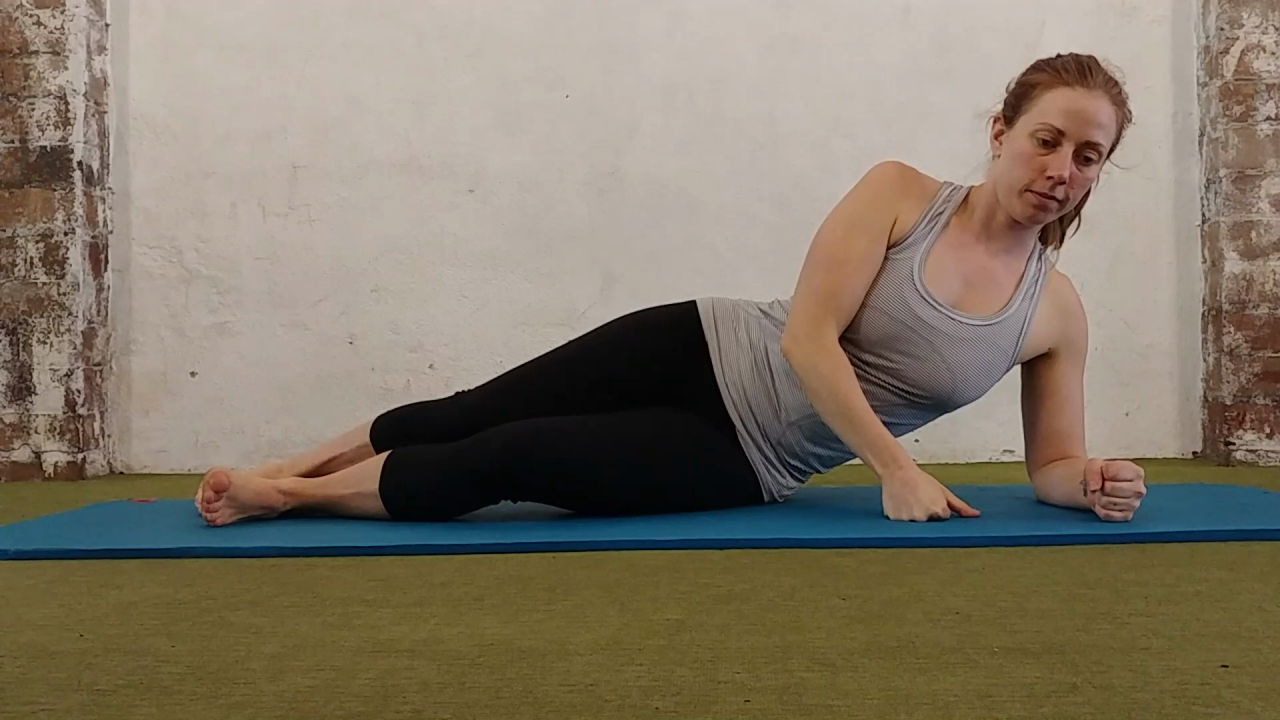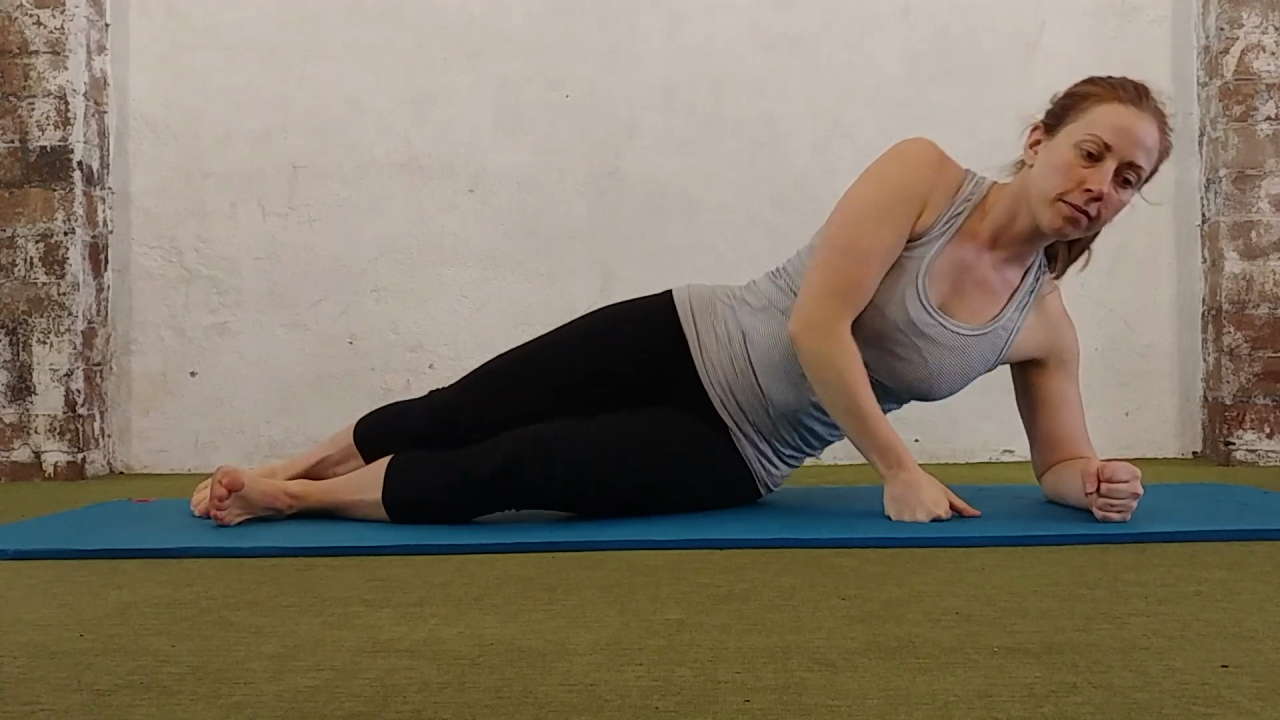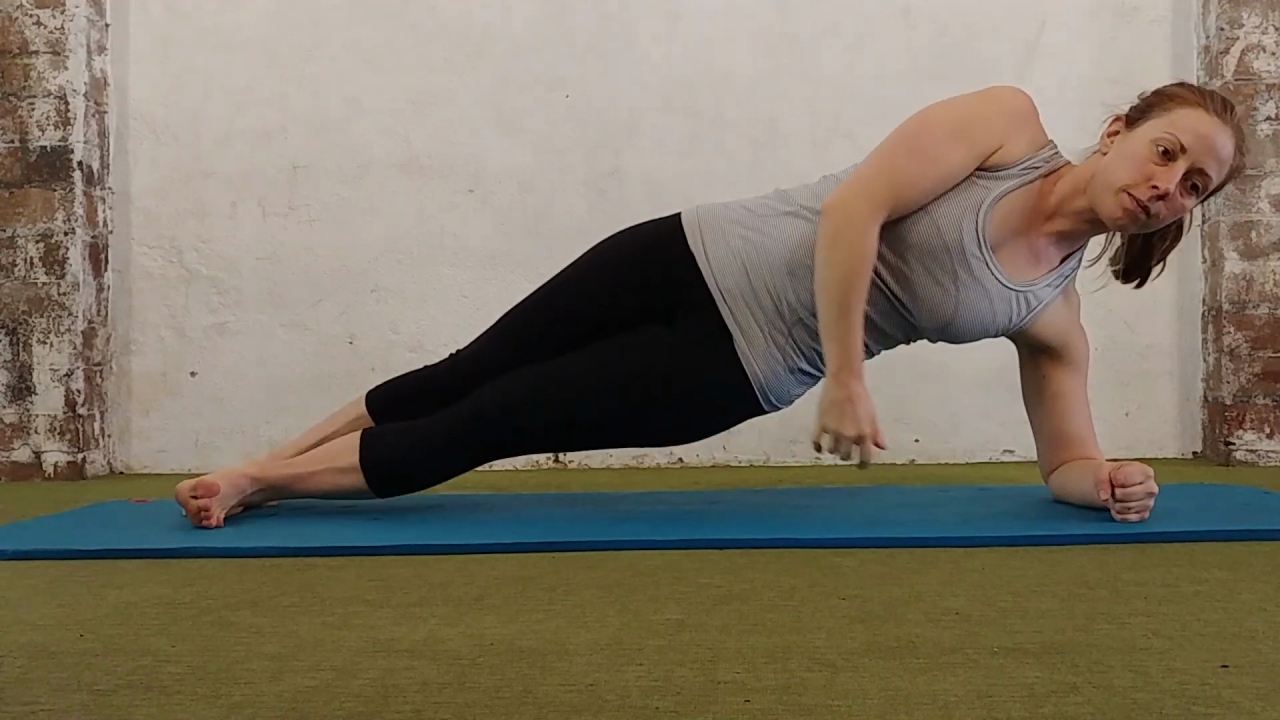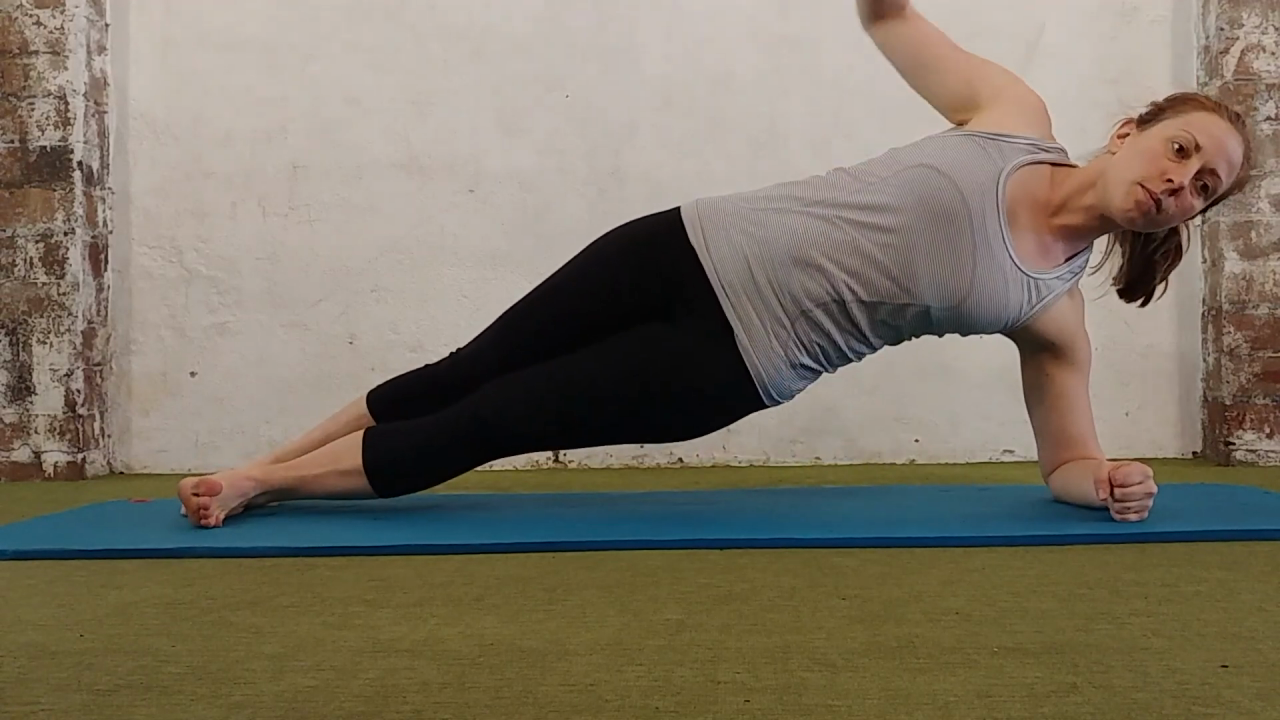
dt=0.7s
person 1, frame 1
left shoulder: (1058, 314)
right shoulder: (900, 191)
left elbow: (1051, 464)
right elbow: (808, 337)
left wrist: (1095, 480)
right wrist: (897, 470)
left hip: (743, 466)
right hip: (702, 350)
left knee: (508, 462)
right knee: (462, 417)
left ankle: (284, 496)
right ankle: (273, 479)
person 1, frame 2
left shoulder: (1044, 327)
right shoulder: (921, 173)
left elbow: (1058, 465)
right elbow: (817, 324)
left wrist: (1095, 481)
right wrist: (899, 470)
left hip: (735, 457)
right hip: (681, 341)
left knee: (502, 472)
right knee: (443, 419)
left ankle: (283, 495)
right ankle: (274, 482)
person 1, frame 3
left shoulder: (1055, 318)
right shoulder: (1009, 121)
left elbow: (1066, 462)
right elbow: (850, 207)
left wrist: (1111, 481)
right wrist: (843, 375)
left hip: (731, 369)
right hip: (693, 258)
left knee: (480, 428)
right knee: (458, 378)
left ankle: (261, 483)
right ankle: (253, 471)
person 1, frame 4
left shoulder: (1055, 314)
right shoulder: (1015, 117)
left elbow: (1068, 461)
left wrist: (1109, 480)
left hip: (730, 364)
right hip: (692, 249)
left knee: (477, 429)
right knee: (461, 377)
left ankle: (261, 489)
right ankle: (255, 471)
